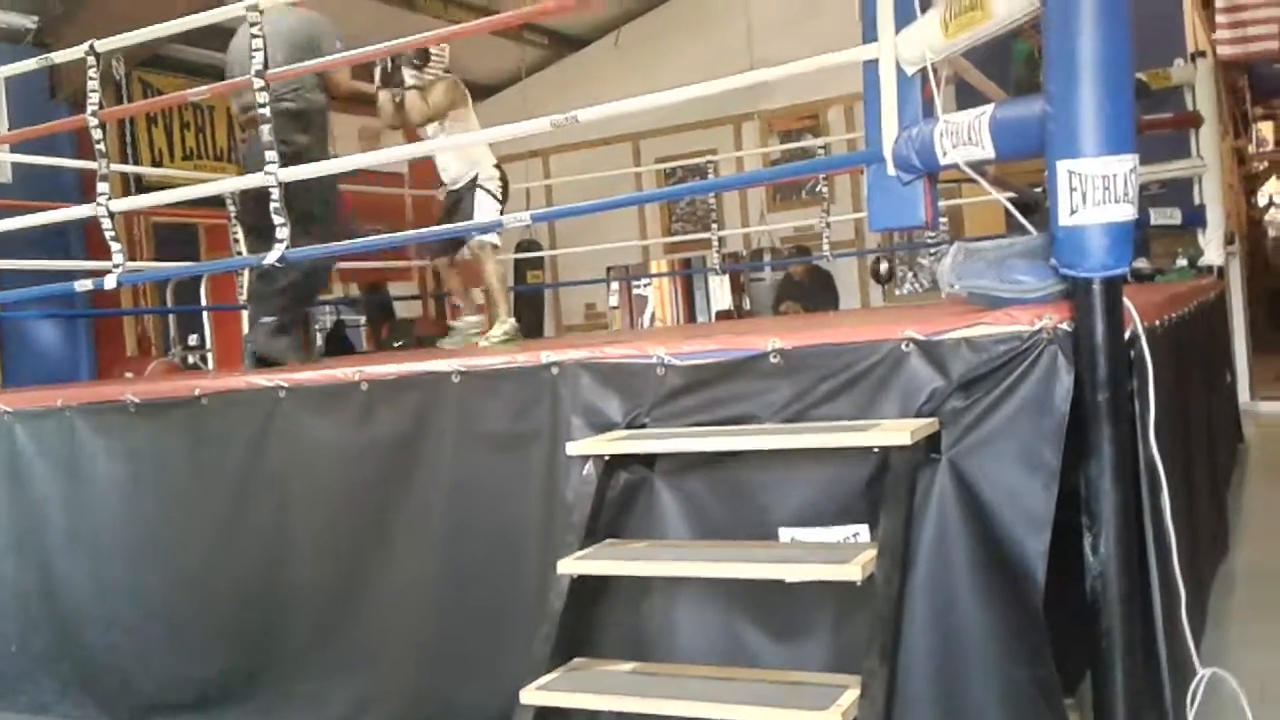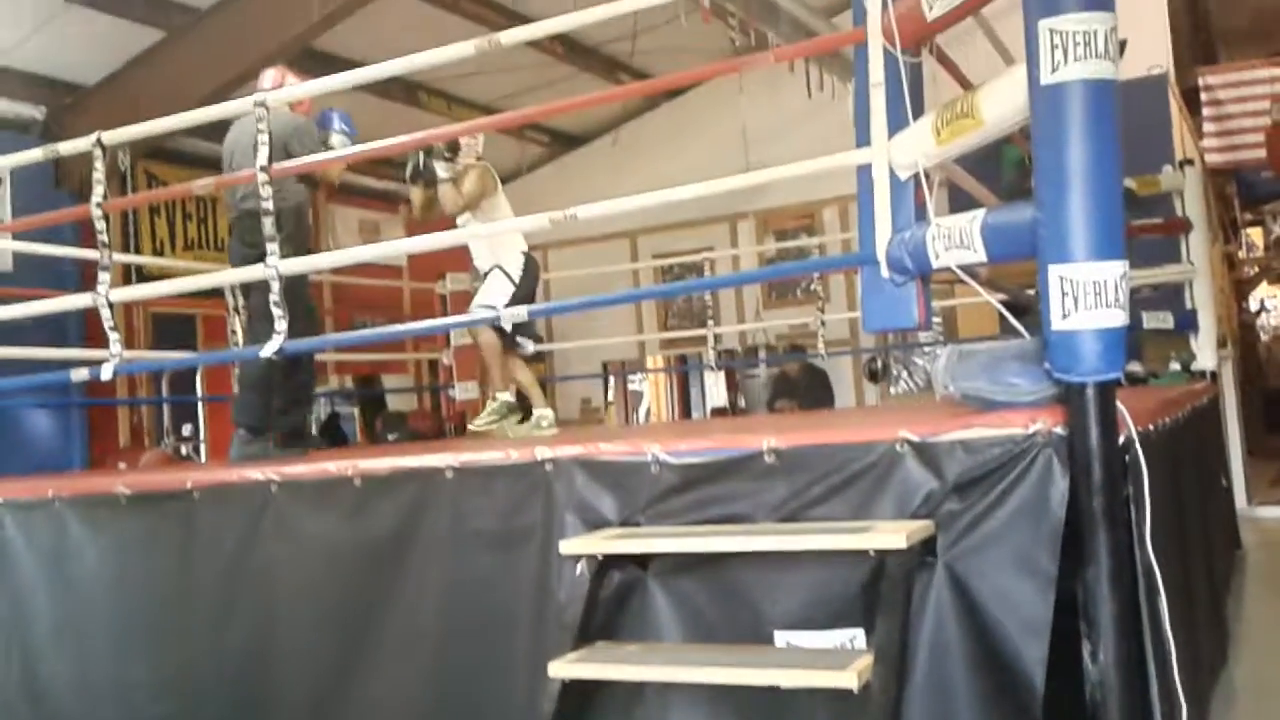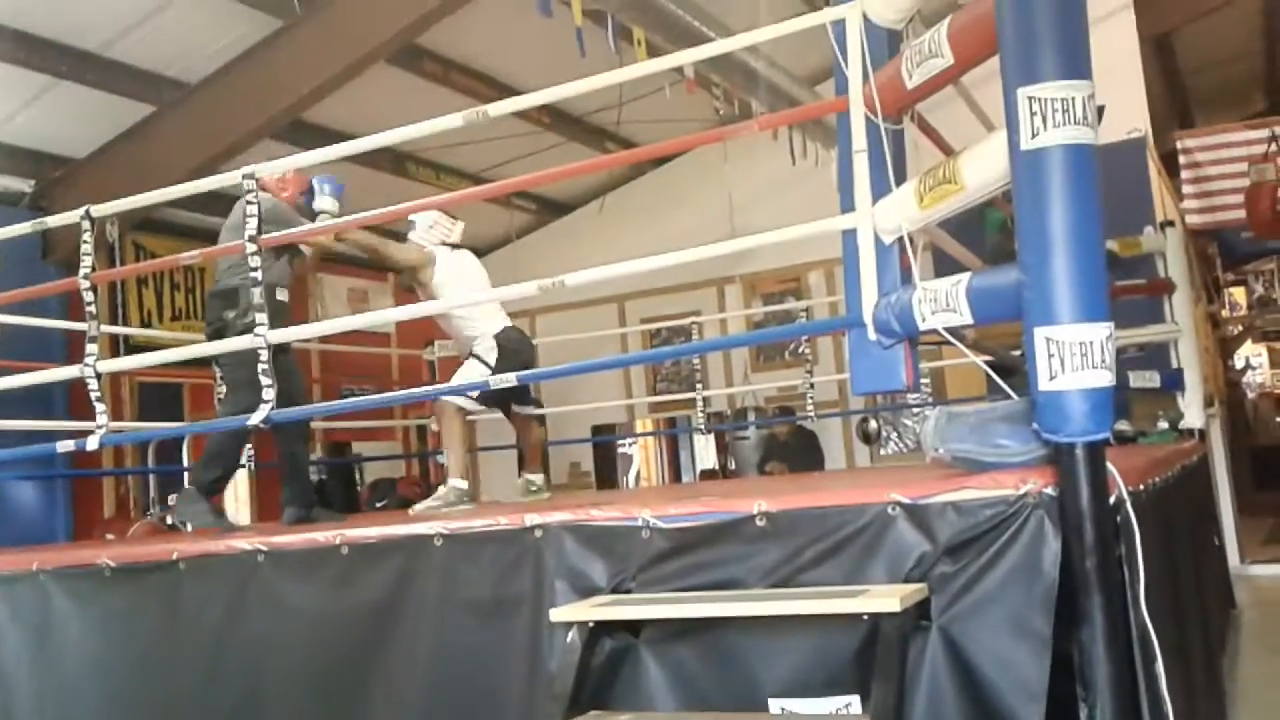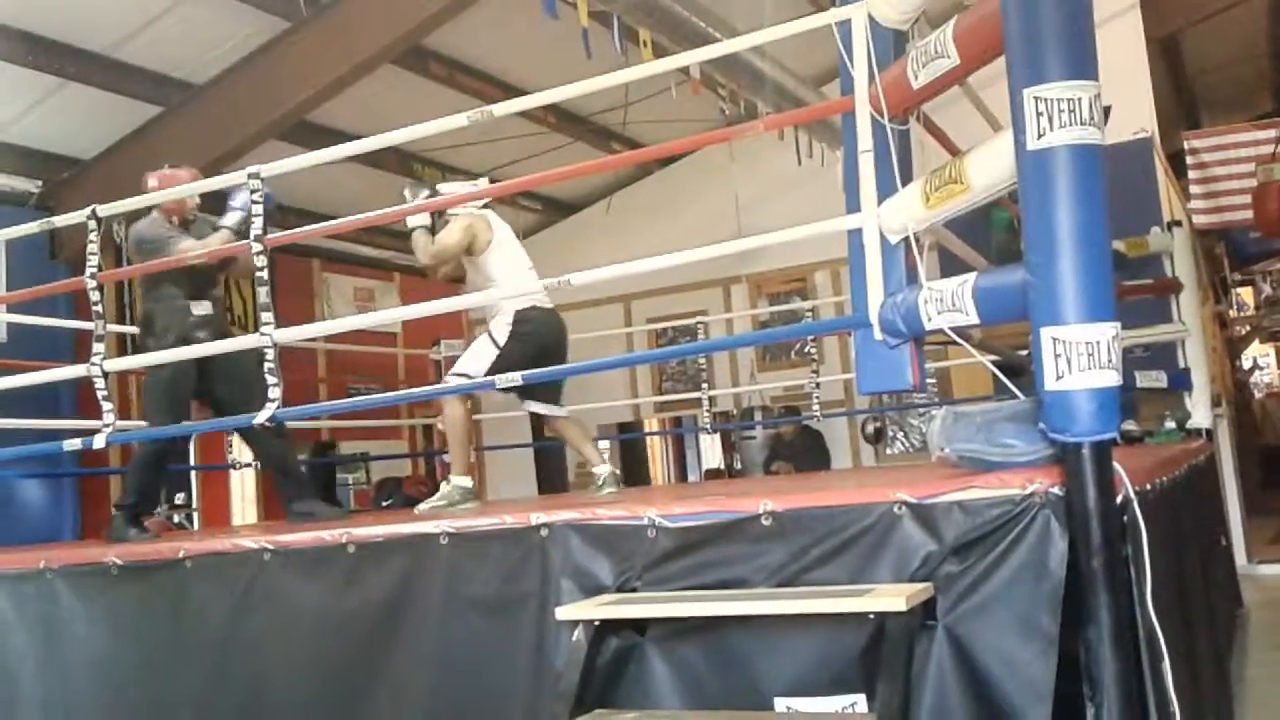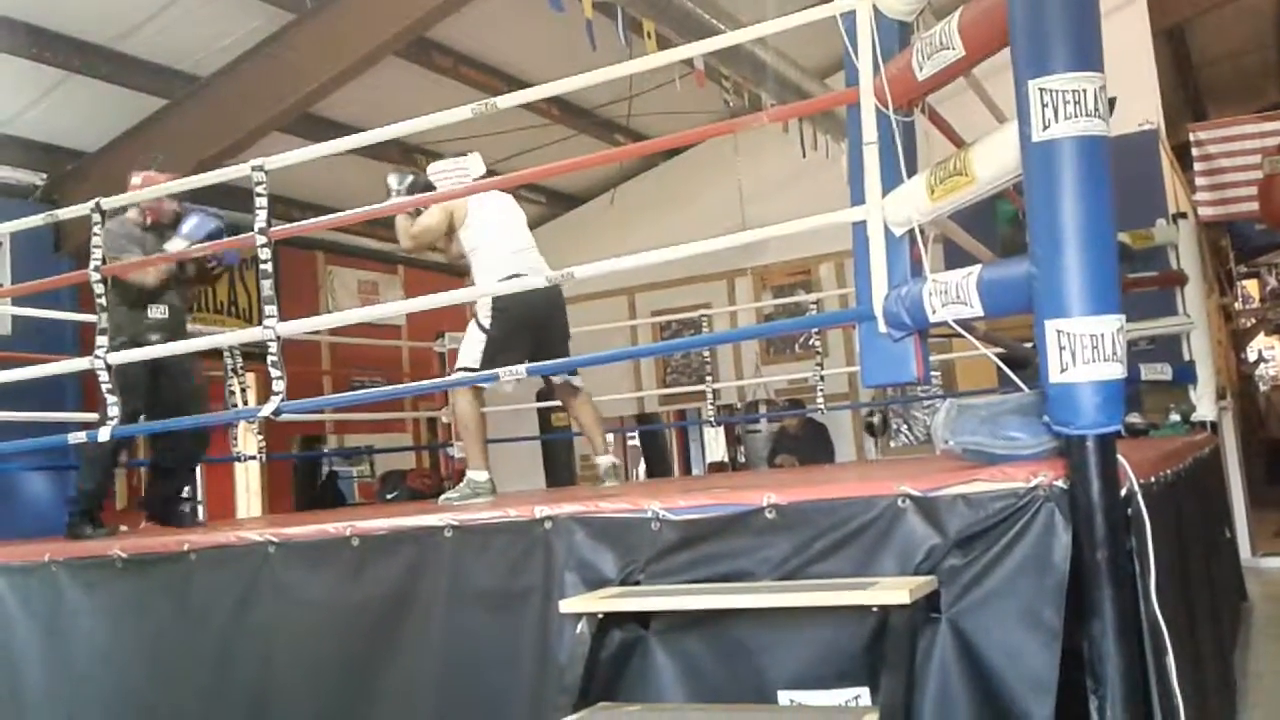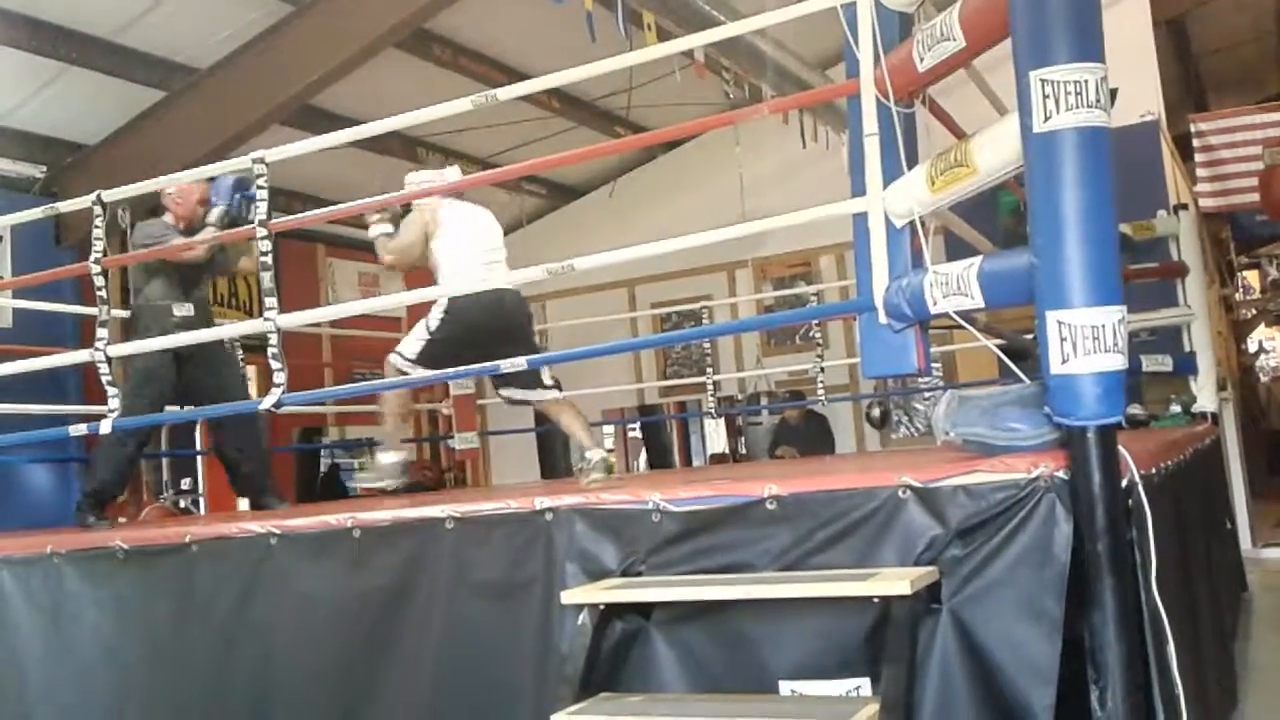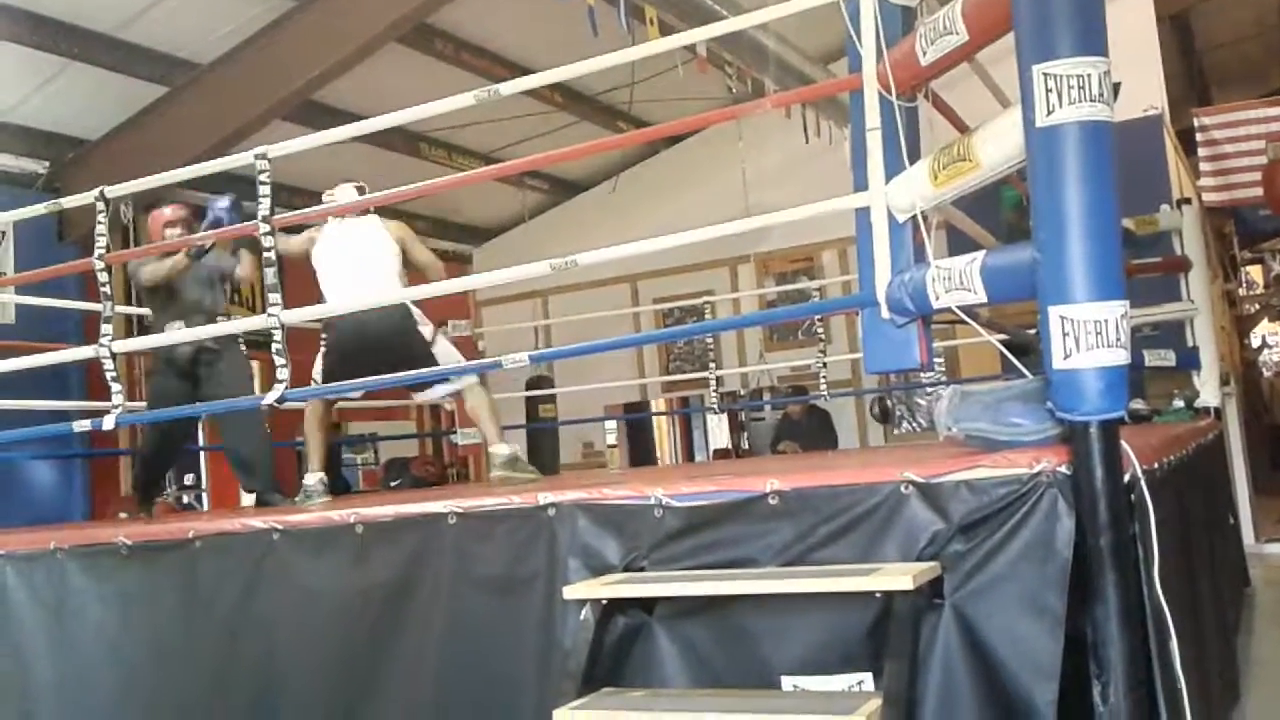
dt=0.4s
person 1, frame 1
left shoulder: (240, 37)
right shoulder: (308, 20)
left elbow: (236, 105)
right elbow: (341, 84)
left hip: (254, 148)
right hip: (295, 140)
left knee: (266, 245)
right knee: (321, 235)
left ankle: (262, 340)
right ankle: (277, 325)
person 1, frame 2
left shoulder: (238, 129)
right shoulder: (290, 121)
right elbow: (330, 175)
right wrist: (339, 140)
left hip: (246, 240)
right hip: (277, 242)
left knee: (298, 335)
right knee: (270, 338)
left ankle: (291, 429)
right ankle: (249, 437)
person 1, frame 3
left shoulder: (266, 213)
right shoulder: (268, 207)
left elbow: (295, 261)
right elbow: (324, 241)
left wrist: (318, 208)
right wrist: (329, 204)
left hip: (259, 326)
right hip: (242, 320)
left knee: (293, 412)
right knee: (244, 410)
left ankle: (298, 503)
right ankle: (200, 495)
person 1, frame 4
left shoulder: (199, 228)
right shoulder: (145, 232)
left elbow: (243, 260)
right elbow: (200, 256)
left wrist: (245, 218)
right wrist: (235, 217)
left hip: (213, 341)
right hip: (171, 345)
left knee: (258, 412)
right knee: (164, 431)
left ankle: (298, 499)
right ankle: (127, 517)
person 1, frame 5
left shoulder: (172, 231)
right shoulder: (119, 230)
right elbow: (145, 278)
left wrist: (211, 267)
right wrist: (183, 243)
left hip: (169, 344)
right hip: (128, 343)
left knee: (194, 425)
right knee: (115, 424)
left ankle: (163, 503)
right ankle: (82, 515)
person 1, frame 6
left shoulder: (212, 241)
right shoulder: (148, 231)
left elbow: (251, 264)
right elbow: (193, 252)
left wrist: (251, 219)
right wrist: (221, 211)
left hip: (201, 343)
left knee: (239, 413)
right knee: (135, 422)
left ankle: (259, 494)
right ankle: (91, 507)
person 1, frame 7
left shoulder: (212, 257)
right shoulder: (143, 264)
left elbow: (247, 274)
right elbow: (158, 274)
left wrist: (244, 242)
right wrist: (197, 249)
left hip: (216, 352)
right hip: (172, 361)
left knee: (241, 415)
right knee: (164, 434)
left ankle: (263, 489)
right ankle: (144, 499)
person 2, frame 1
left shoulder: (447, 85)
right shoulder: (421, 90)
left elbow: (419, 117)
right elbow: (391, 120)
left wrist: (409, 76)
right wrist: (384, 82)
left hip: (482, 177)
right hip: (459, 186)
left knee: (479, 245)
right knee: (440, 254)
left ankle: (506, 323)
right ankle: (468, 319)
person 2, frame 2
left shoulder: (477, 172)
right shoulder: (456, 178)
left elbow: (453, 207)
right elbow: (419, 210)
left wrist: (442, 167)
right wrist: (417, 173)
left hip: (514, 264)
right hip: (500, 270)
right knee: (507, 351)
left ankle: (502, 399)
right ankle: (543, 415)
person 2, frame 3
left shoulder: (423, 257)
right shoulder: (464, 258)
left elbow: (377, 245)
right wrist: (418, 282)
left hip: (499, 345)
right hip: (518, 342)
left knee: (448, 404)
right knee: (521, 413)
left ankle: (457, 487)
right ankle: (533, 479)
person 2, frame 4
left shoulder: (468, 220)
right shoulder: (489, 225)
left elbow: (429, 258)
right elbow: (443, 269)
left wrist: (417, 221)
right wrist: (427, 225)
left hip: (521, 320)
right hip: (547, 321)
left knee: (453, 391)
right knee: (550, 411)
left ankle: (460, 484)
right ankle: (605, 474)
person 2, frame 5
left shoulder: (451, 200)
right shoulder: (504, 198)
left elbow: (411, 241)
left wrist: (401, 207)
left hip: (506, 294)
right hip: (546, 290)
left knee: (466, 386)
right knee: (566, 384)
left ankle: (479, 479)
right ankle: (607, 466)
person 2, frame 6
left shoulder: (429, 213)
right shoulder: (484, 215)
left elbow: (394, 259)
left wrist: (380, 229)
right wrist: (404, 231)
left hip: (462, 306)
right hip: (509, 304)
left knee: (397, 369)
right knee: (544, 394)
left ankle: (391, 459)
right ankle: (595, 457)
person 2, frame 7
left shoulder: (319, 235)
right shoulder: (390, 228)
left elbow: (282, 247)
right elbow: (438, 274)
left hip: (344, 327)
right hip: (394, 317)
left knee: (319, 398)
right knee: (465, 380)
left ankle: (314, 482)
right ankle: (501, 454)
